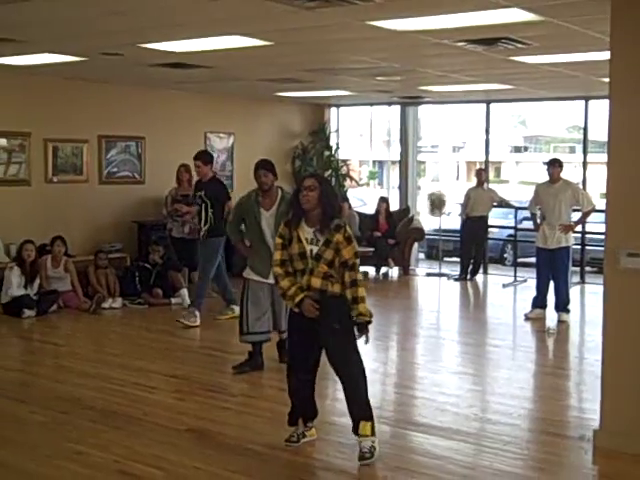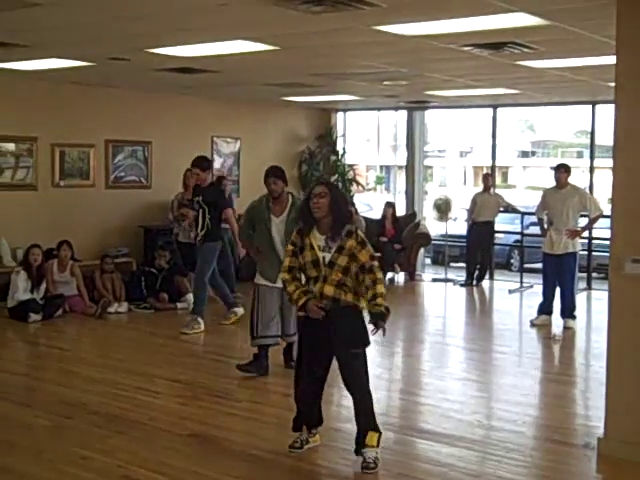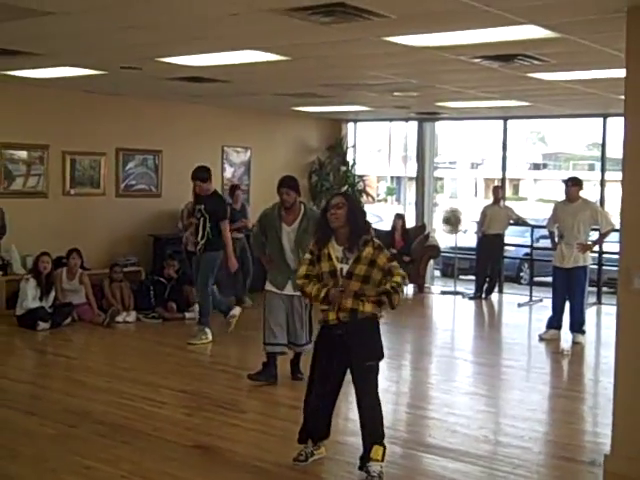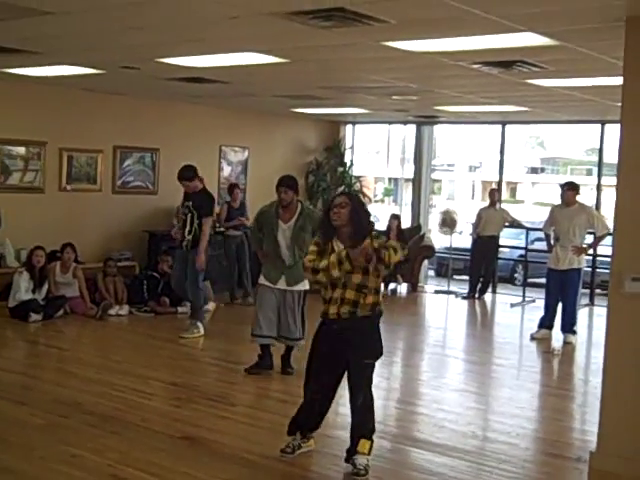
dt=0.1s
person 1, frame 1
left shoulder: (339, 231)
right shoulder: (289, 229)
left elbow: (352, 275)
right elbow: (280, 269)
left wrist: (361, 316)
right wrist: (300, 299)
left hip: (332, 305)
right hip: (301, 306)
left knee: (347, 365)
right knee: (298, 368)
left ankle: (366, 432)
right ankle: (304, 424)
person 1, frame 2
left shoulder: (352, 238)
right shoulder: (301, 237)
left elbow: (370, 272)
right elbow: (288, 273)
left wrist: (379, 308)
right wrist: (303, 301)
left hip: (345, 315)
right hip: (313, 316)
left knee: (356, 379)
right knee: (307, 375)
left ankle: (370, 442)
right ankle: (308, 430)
person 1, frame 3
left shoulder: (369, 247)
right shoulder: (319, 248)
left elbow: (394, 274)
right elbow: (304, 279)
left wrist: (391, 291)
right wrist: (326, 294)
left hip: (363, 328)
right hip: (331, 328)
left knee: (367, 394)
right knee: (320, 387)
left ankle: (373, 457)
right ankle: (314, 442)
person 1, frame 4
left shoulder: (370, 242)
right shoulder: (322, 244)
left elbow: (395, 253)
right elbow: (311, 269)
left wrist: (382, 254)
right wrist: (343, 259)
left hip: (363, 324)
right hip: (331, 323)
left knee: (360, 388)
right knee: (317, 382)
left ankle: (361, 451)
right ankle: (303, 434)
person 2, frame 1
left shoulder: (290, 202)
right shoulder: (246, 202)
right elbow: (232, 226)
right wrist: (243, 248)
right hip: (258, 266)
left knee: (285, 312)
right knee: (253, 312)
left ankle: (283, 345)
right ankle: (255, 357)
person 2, frame 2
left shoulder: (301, 208)
right shoulder: (256, 207)
right elbow: (243, 230)
right wrist: (253, 253)
right hip: (267, 270)
left knee: (290, 316)
right knee: (264, 316)
left ankle: (289, 353)
right ankle: (261, 361)
person 2, frame 3
left shoulder: (313, 217)
right shoulder: (268, 215)
right elbow: (256, 238)
right wrist: (265, 261)
right hip: (277, 278)
left knee: (300, 326)
right knee: (273, 324)
left ankle: (296, 363)
right ankle: (270, 368)
person 2, frame 4
left shoulder: (310, 216)
right shoulder: (266, 213)
right elbow: (255, 234)
right wrist: (261, 255)
left hip: (297, 275)
right hip: (271, 273)
left knee: (292, 321)
right knee: (264, 316)
left ankle: (287, 359)
right ankle: (264, 358)
person 3, frame 1
left shoulder: (218, 186)
right shoulder: (198, 184)
left elbow: (231, 210)
right wrist: (189, 210)
left hip: (216, 236)
right hip: (205, 235)
left knee: (204, 273)
right knee: (218, 273)
left ankle: (195, 312)
right ankle: (232, 306)
person 3, frame 2
left shoulder: (216, 192)
right shoulder: (196, 188)
left elbow: (230, 218)
left wrist: (238, 244)
left hip: (212, 241)
right hip: (201, 240)
left knee: (200, 278)
right knee: (213, 277)
left ankle: (197, 319)
right ankle: (235, 308)
person 3, frame 3
left shoulder: (218, 201)
right shoulder: (198, 197)
left elbow: (225, 230)
left wrist: (231, 256)
left hip: (213, 250)
right hip: (200, 249)
left knee: (203, 289)
right knee: (204, 288)
left ankle: (204, 329)
right ankle: (230, 310)
person 3, frame 4
left shoulder: (206, 198)
right shoulder: (186, 194)
left elbow: (206, 228)
left wrist: (201, 252)
right wrist: (178, 228)
left hip: (197, 247)
right hip: (185, 245)
left knee: (194, 284)
right knee: (177, 282)
left ankle: (197, 323)
right ankle: (203, 305)
person 4, frame 1
left shoulder: (571, 188)
right shoulder: (540, 188)
left elbow: (589, 206)
right elbow: (533, 207)
left wrist: (575, 225)
right wrist: (535, 223)
left hip: (562, 238)
right hip: (543, 238)
left knee: (561, 277)
right knee: (542, 276)
left ankle: (562, 310)
right ankle: (539, 307)
person 4, frame 2
left shoulder: (579, 193)
right shoulder: (548, 193)
left elbow: (597, 212)
right elbow: (540, 212)
left wrist: (582, 230)
right wrist: (542, 229)
left hip: (569, 244)
right hip: (550, 243)
left knee: (567, 283)
right knee: (548, 281)
left ankle: (568, 316)
right ankle: (544, 314)
person 4, frame 3
left shoulder: (590, 207)
right shoulder: (559, 206)
left elbow: (608, 226)
right elbow: (551, 225)
left wrist: (593, 245)
right wrist: (553, 242)
left hip: (579, 258)
right hip: (560, 256)
left knee: (577, 297)
right knee: (558, 295)
left ankle: (577, 331)
right ankle: (554, 328)
person 4, frame 4
left shoulder: (586, 212)
right shoulder: (555, 210)
left elbow: (603, 231)
right elbow: (547, 228)
left wrist: (588, 248)
right wrist: (549, 245)
left hip: (574, 260)
right hip: (555, 259)
left knee: (570, 298)
right knee: (550, 296)
left ankle: (569, 331)
right ankle: (545, 328)
